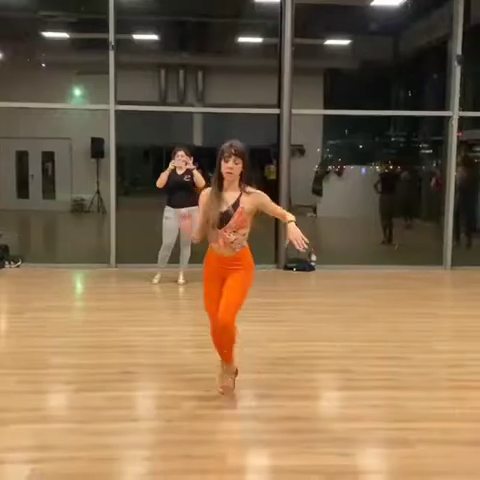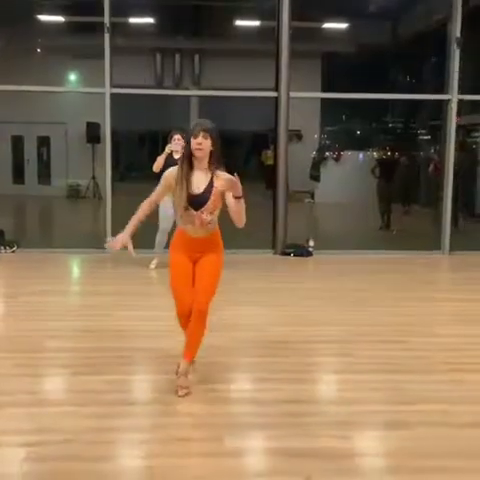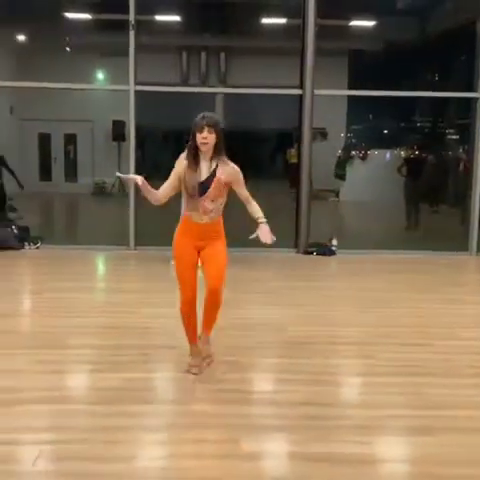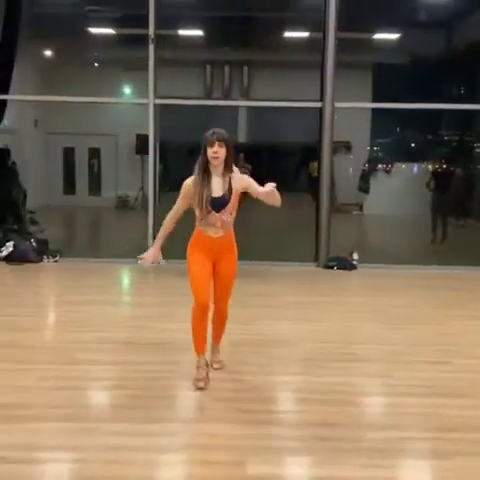
dt=0.4s
person 1, frame 1
left shoulder: (254, 197)
right shoulder: (207, 196)
left elbow: (284, 214)
right elbow: (198, 237)
left wrist: (292, 226)
left hip: (239, 266)
right hip: (213, 264)
left knee: (226, 320)
right knee: (215, 324)
left ankle: (226, 368)
right ankle: (229, 367)
person 1, frame 2
left shoulder: (223, 180)
right shoulder: (175, 175)
left elbow: (240, 222)
right elbow: (149, 204)
left wrist: (238, 194)
right wrist: (126, 233)
left hip: (210, 249)
right hip: (182, 246)
left knee: (200, 308)
right knee: (184, 309)
left ankle: (184, 367)
right ankle: (191, 344)
person 1, frame 3
left shoulder: (228, 169)
right shoulder: (184, 163)
left elbow: (248, 200)
right elbow: (159, 199)
left wrist: (262, 223)
right wrist: (142, 184)
left hip: (214, 236)
right hip: (186, 234)
left knee: (214, 288)
right knee: (188, 296)
left ankle: (206, 338)
right ankle: (194, 350)
person 1, frame 4
left shoulder: (238, 180)
right shoulder: (192, 183)
left elbow: (274, 201)
right elbow: (173, 216)
left wrist: (269, 191)
right wrist: (155, 247)
left hip: (226, 248)
right hip: (200, 247)
left knee: (221, 305)
right knee: (201, 302)
left ankle: (215, 349)
right ankle: (200, 362)
person 2, frame 1
left shoulder: (192, 172)
right shoulder: (169, 172)
left elbow: (202, 184)
right elbow: (159, 185)
left wrist: (192, 168)
right wrist: (169, 168)
left hip: (190, 210)
right hip: (171, 210)
left knee: (186, 243)
right knee: (167, 243)
left ankle: (181, 273)
right ankle: (159, 272)
person 2, frame 2
right shoulder: (165, 156)
right elbow: (155, 169)
right wrist: (165, 153)
right hip: (167, 195)
right knee: (164, 228)
right ankle: (156, 258)
person 2, frame 3
left shoulder: (210, 156)
right shoulder: (186, 155)
right elbow: (177, 167)
right wrist: (187, 151)
left hip: (206, 195)
right hip: (189, 193)
left knee: (203, 226)
right knee: (184, 225)
left ankle: (199, 256)
right ankle: (178, 255)
person 2, frame 4
left shoulder: (231, 170)
right shoulder: (206, 170)
left elbow: (237, 176)
left wrist: (229, 164)
left hip: (225, 209)
right hip: (208, 208)
left knee: (221, 238)
right knee: (205, 237)
left ankle: (218, 269)
right ankle: (198, 267)
